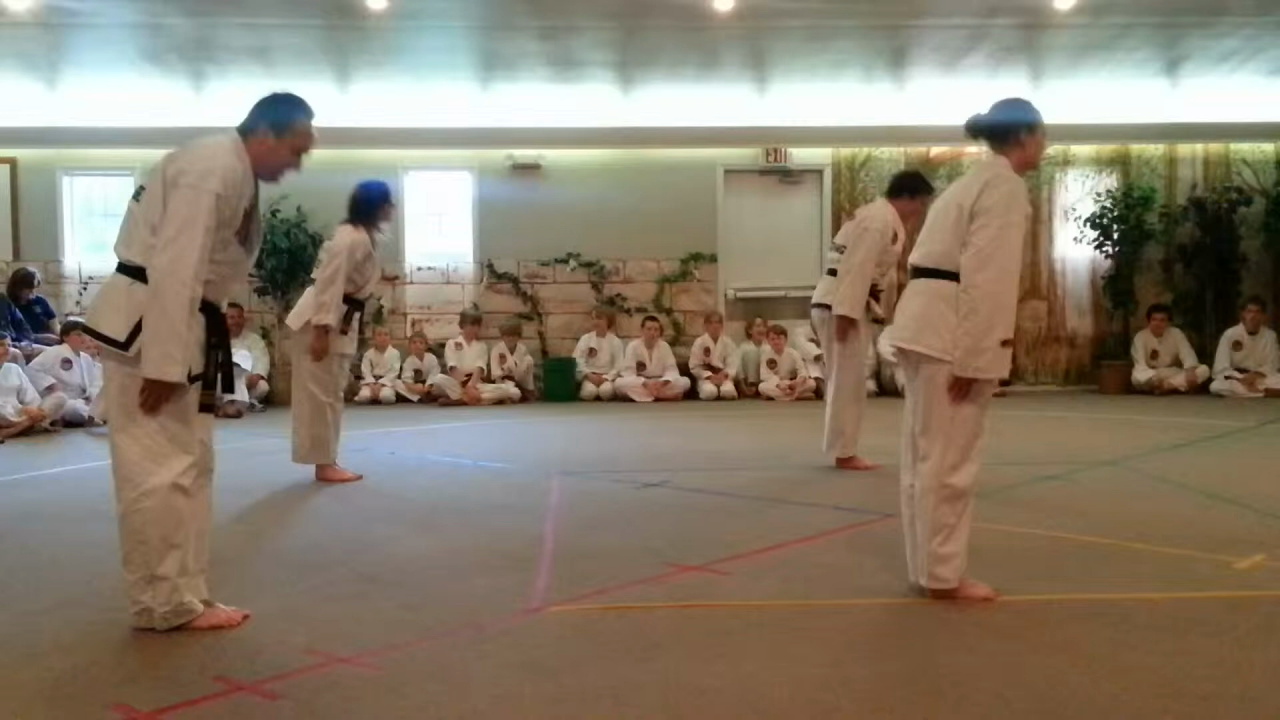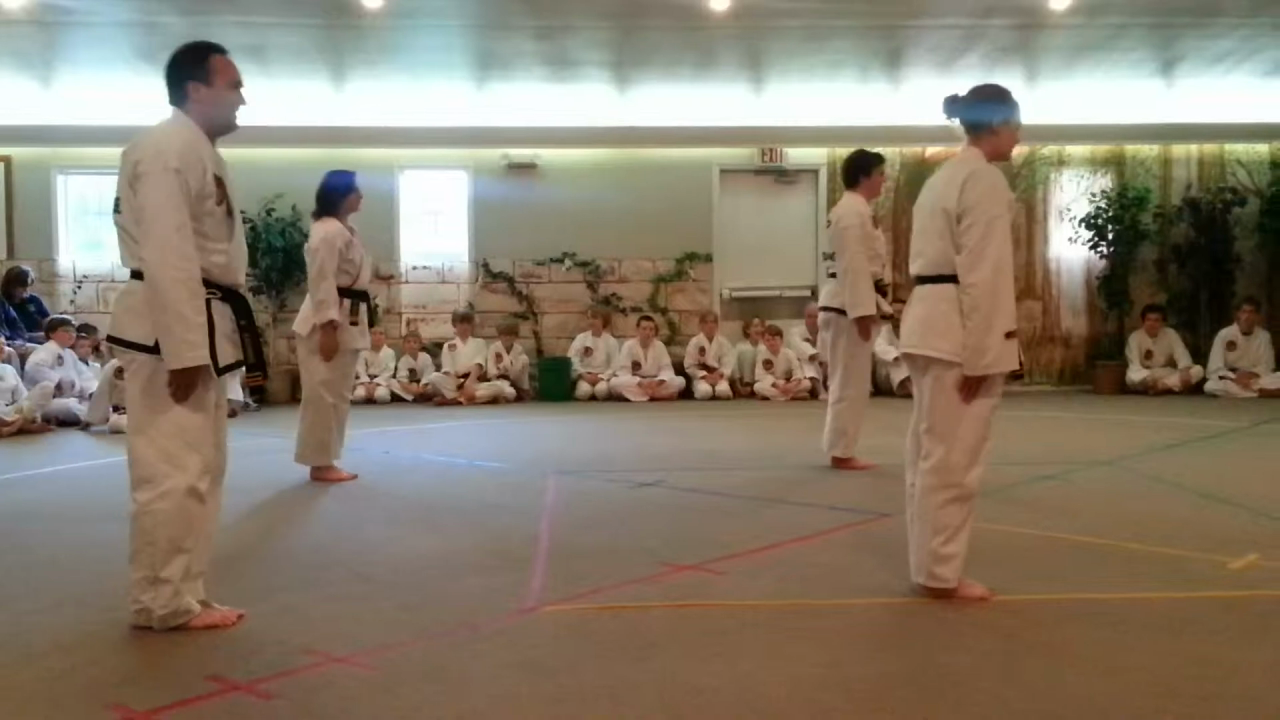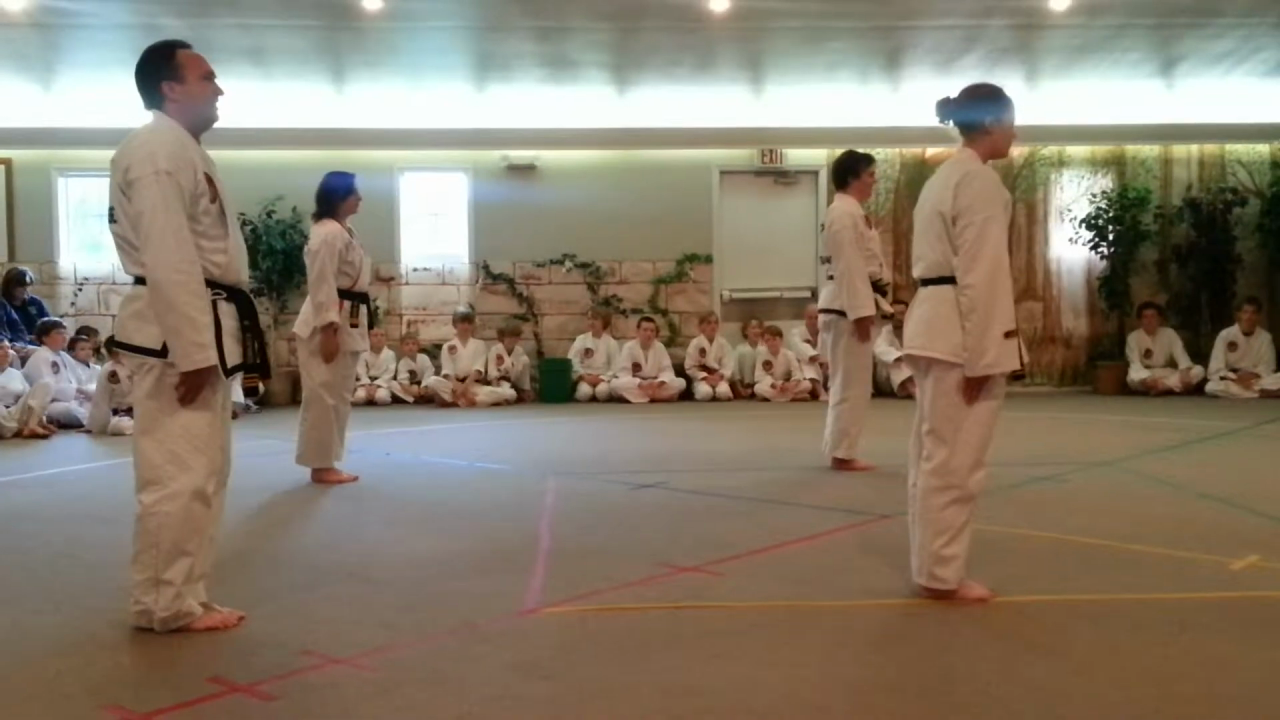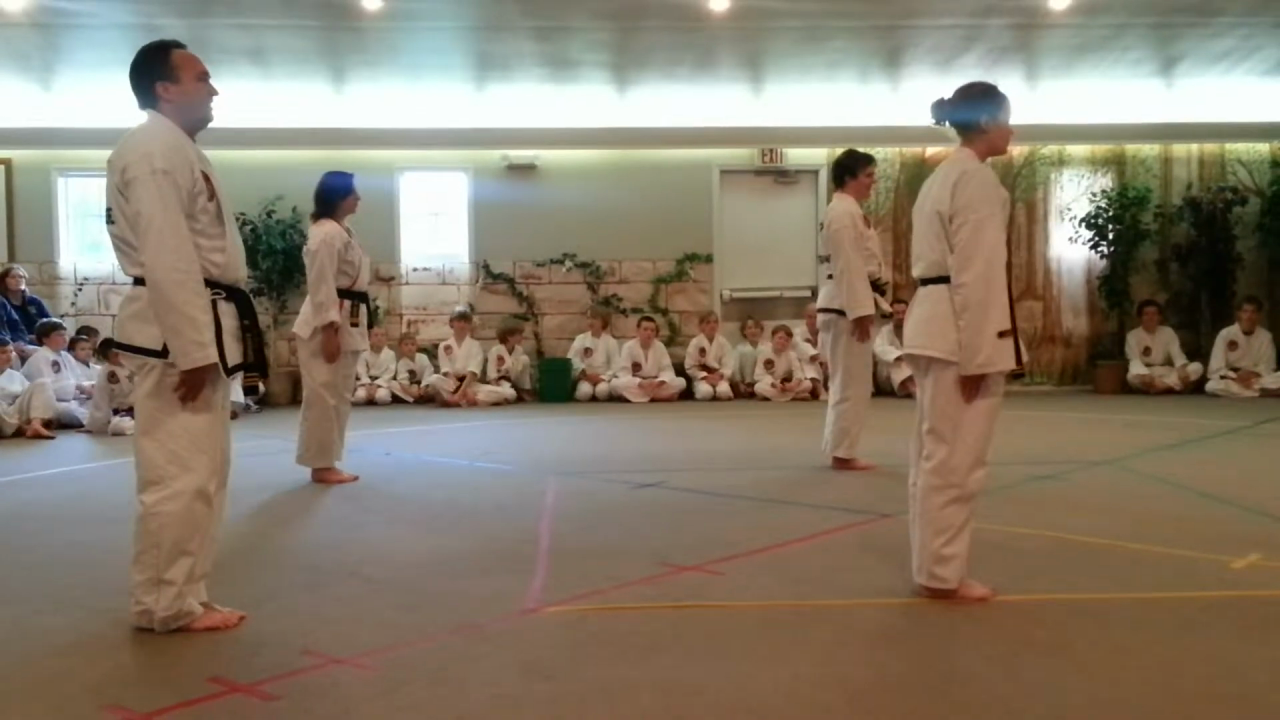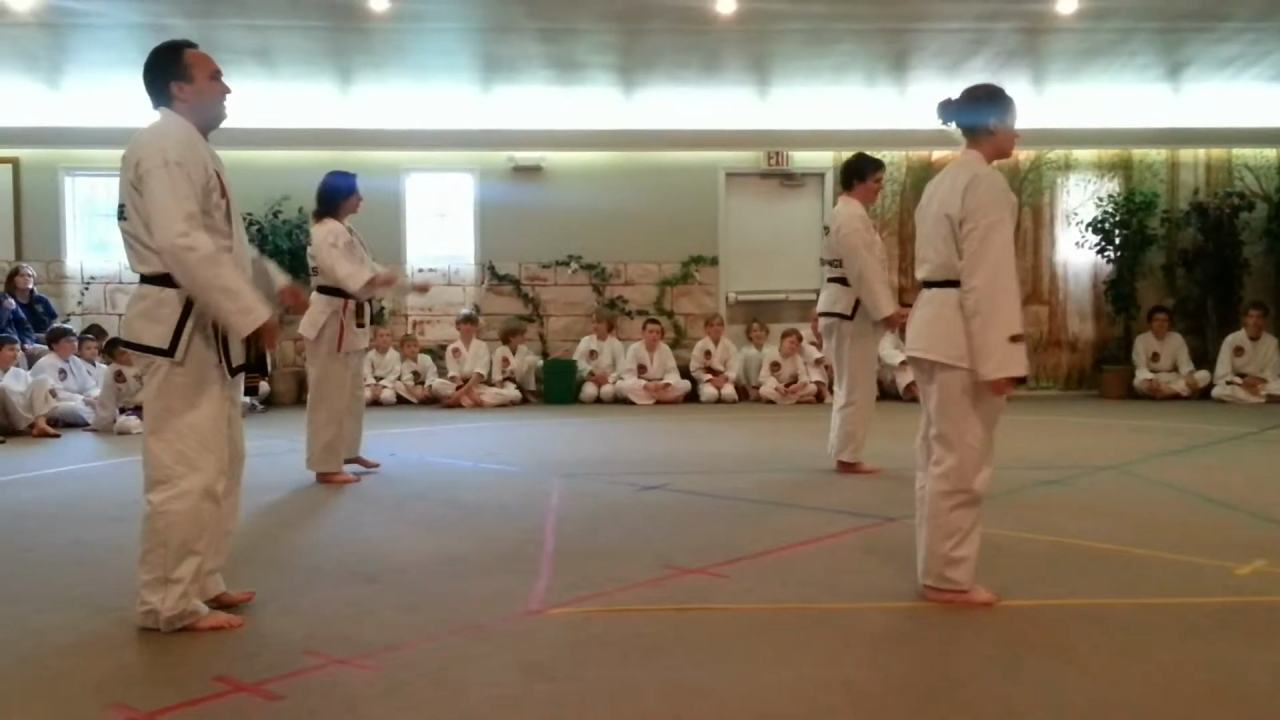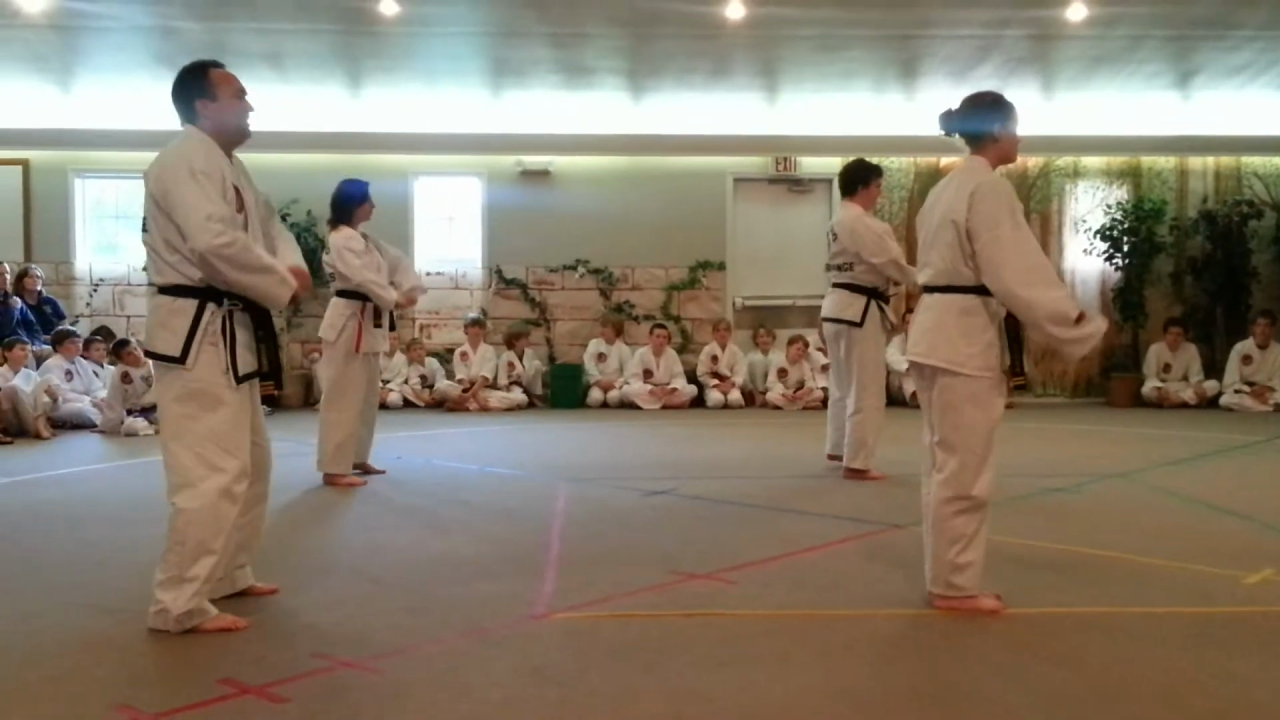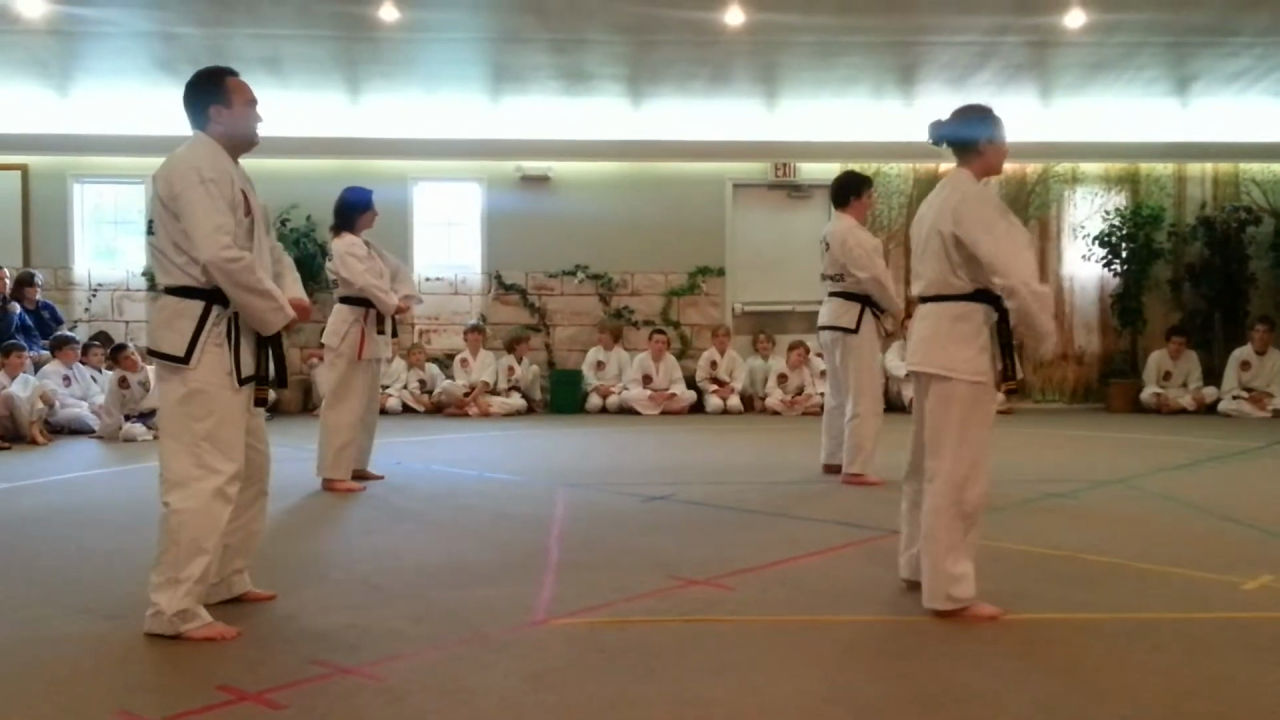
dt=0.4s
person 1, frame 1
left shoulder: (233, 174)
right shoulder: (213, 168)
right elbow: (174, 272)
left wrist: (180, 358)
right wrist: (165, 365)
left hip: (177, 330)
right hip: (146, 330)
left knee: (189, 464)
right knee: (159, 470)
left ankle: (183, 594)
right ankle: (164, 602)
person 1, frame 2
left shoulder: (197, 149)
right shoulder: (168, 148)
right elbow: (169, 258)
right wrist: (184, 352)
left hip: (200, 327)
right hip: (171, 329)
left knee: (200, 468)
right knee: (173, 472)
left ankle: (182, 594)
right ankle: (163, 603)
person 1, frame 3
left shoulder: (183, 148)
right shoulder: (156, 150)
right elbow: (169, 263)
right wrist: (193, 351)
left hip: (201, 327)
right hip: (175, 332)
left knee: (202, 471)
right knee: (178, 474)
left ankle: (180, 595)
right ankle: (164, 604)
person 1, frame 4
left shoulder: (179, 149)
right shoulder: (153, 150)
right elbow: (168, 262)
right wrist: (194, 351)
left hip: (199, 328)
right hip: (175, 332)
left knee: (202, 470)
right knee: (180, 474)
left ankle: (183, 594)
right ankle: (166, 605)
person 1, frame 5
left shoulder: (190, 147)
right shoulder: (165, 145)
left elbow: (222, 238)
right elbow: (184, 244)
left wrist: (276, 283)
right wrist: (249, 312)
left hip: (203, 327)
right hip: (180, 327)
left knee: (219, 461)
right knee: (187, 471)
left ankle: (198, 579)
right ankle: (169, 604)
person 1, frame 6
left shoulder: (229, 167)
right shoulder: (185, 161)
left elbow: (271, 228)
right elbow: (216, 244)
left wrist: (290, 268)
right wrist: (278, 286)
left hip: (230, 334)
right hip: (196, 335)
left knee: (249, 462)
right knee: (212, 472)
left ankle: (226, 573)
right ankle: (180, 604)
person 1, frame 7
left shoulder: (229, 171)
right shoulder: (194, 166)
left elbow: (266, 248)
right elbow: (222, 257)
left wrist: (292, 295)
right wrist: (278, 313)
left hip: (229, 337)
right hip: (200, 337)
left knee: (246, 466)
right knee: (203, 474)
left ankle: (224, 578)
right ankle: (174, 609)
person 2, frame 1
left shoulder: (974, 180)
right shoulder: (1006, 186)
right elbow: (987, 278)
right wrist: (974, 359)
left hip: (922, 317)
right hip: (950, 326)
left knee: (926, 452)
right knee: (948, 457)
left ankle: (930, 566)
right ankle: (943, 575)
person 2, frame 2
left shoulder: (945, 176)
right shoulder: (984, 178)
right elbow: (983, 274)
right wrist: (981, 356)
left hip: (928, 320)
right hip: (960, 328)
left knee: (931, 452)
right knee: (954, 456)
left ankle: (931, 566)
right ankle: (941, 575)
person 2, frame 3
left shoulder: (943, 177)
right shoulder: (979, 179)
right elbow: (981, 274)
right wrist: (982, 356)
left hip: (933, 322)
right hip: (962, 330)
left knee: (934, 453)
right knee: (955, 458)
left ankle: (933, 567)
right ankle: (941, 575)
person 2, frame 4
left shoulder: (942, 176)
right shoulder: (976, 177)
right elbow: (977, 274)
right wrist: (979, 353)
left hip: (933, 320)
right hip: (962, 328)
left knee: (935, 452)
right knee: (955, 456)
left ankle: (935, 566)
right ankle: (942, 574)
person 2, frame 5
left shoulder: (945, 180)
right shoulder: (985, 180)
right elbow: (988, 274)
right wrist: (1000, 355)
left hip: (932, 323)
right hip: (961, 331)
left knee: (939, 457)
right knee: (961, 462)
left ankle: (937, 571)
right ankle: (947, 579)
person 2, frame 6
left shoulder: (946, 187)
right shoulder: (988, 187)
right elbow: (1018, 276)
right wrist: (1076, 327)
left hip: (936, 328)
right hip: (964, 335)
left knee: (946, 464)
right knee: (964, 468)
left ankle: (948, 576)
right ankle: (953, 586)
person 2, frame 7
left shoulder: (938, 197)
right shoulder: (973, 198)
right elbow: (1016, 276)
right wrist: (1044, 333)
left hip: (934, 335)
right hip: (958, 342)
left knee: (931, 463)
right knee: (957, 471)
left ankle: (920, 565)
right ankle: (951, 592)
person 3, frame 1
left shoulder: (877, 216)
right shoulder: (881, 220)
right elbow: (856, 268)
right wrist: (849, 313)
left hip: (841, 302)
right hip: (841, 304)
left knee: (851, 381)
right knee: (847, 382)
left ankle: (842, 449)
right ankle: (844, 453)
person 3, frame 2
left shoulder: (851, 209)
right shoulder: (854, 211)
right elbow: (854, 265)
left wrist: (862, 308)
right wrist: (863, 310)
left hip: (844, 303)
right hip: (848, 305)
left knee: (848, 382)
right knee: (851, 383)
left ankle: (840, 449)
right ankle: (841, 452)
person 3, frame 3
left shoulder: (847, 211)
right shoulder: (846, 213)
right elbow: (850, 267)
left wrist: (861, 308)
right wrist: (861, 311)
left hip: (843, 304)
right hip: (848, 306)
left knee: (847, 382)
right knee: (852, 384)
left ankle: (839, 449)
right ankle: (842, 453)
person 3, frame 4
left shoulder: (845, 210)
right shoulder: (845, 212)
right elbow: (849, 266)
left wrist: (861, 307)
right wrist: (860, 311)
left hip: (841, 303)
right hip: (846, 304)
left knee: (847, 382)
right knee: (852, 383)
left ankle: (839, 448)
right ankle: (842, 453)
person 3, frame 5
left shoulder: (846, 213)
right shoulder: (852, 217)
right elbow: (863, 269)
left wrist: (882, 306)
right wrist: (886, 309)
left hip: (839, 303)
right hip: (850, 307)
left knee: (850, 383)
right knee: (858, 386)
left ankle: (843, 450)
right ankle: (847, 457)
person 3, frame 6
left shoulder: (842, 219)
right shoulder: (860, 222)
right elbow: (890, 259)
left wrist: (897, 278)
right wrist: (914, 278)
left hip: (839, 305)
right hip: (858, 310)
left knee: (844, 386)
right knee: (866, 392)
left ankle: (839, 448)
right ankle: (856, 463)
person 3, frame 7
left shoulder: (833, 231)
right shoulder: (852, 232)
right elbow: (875, 277)
left wrist: (884, 305)
right wrist: (895, 306)
left hip: (835, 315)
right hip: (853, 318)
left knee: (839, 393)
right knee: (864, 398)
left ankle: (833, 458)
right ankle: (855, 468)
person 4, frame 1
left shoulder: (366, 237)
right shoulder: (350, 239)
right elbow: (328, 285)
right wrist: (321, 332)
left hip: (340, 323)
right hip: (321, 322)
left knee: (332, 394)
right knee: (319, 393)
left ankle: (327, 461)
right ankle: (323, 464)
person 4, frame 2
left shoulder: (346, 230)
right shoulder: (327, 232)
right elbow: (321, 283)
left wrist: (363, 325)
right wrist: (328, 329)
left hip: (347, 320)
right hip: (328, 321)
left knee: (338, 395)
right knee: (323, 394)
left ankle: (325, 461)
right ankle: (320, 465)
person 4, frame 3
left shoulder: (345, 231)
right shoulder: (327, 234)
right elbow: (321, 286)
left wrist: (364, 326)
right wrist: (328, 331)
left hip: (347, 323)
right hip: (328, 323)
left knee: (339, 396)
right knee: (324, 396)
left ankle: (326, 463)
right ankle: (320, 466)
person 4, frame 4
left shoulder: (343, 232)
right shoulder: (326, 234)
right elbow: (321, 286)
left wrist: (360, 326)
right wrist: (330, 330)
left hip: (346, 323)
right hip: (327, 324)
left knee: (338, 396)
right knee: (324, 396)
left ankle: (326, 462)
right ankle: (321, 466)
person 4, frame 5
left shoulder: (345, 232)
right shoulder: (326, 231)
left elbow: (366, 267)
right elbow: (340, 268)
left wrist: (408, 285)
right wrist: (370, 281)
left hip: (348, 320)
right hip: (330, 319)
left knee: (353, 391)
right knee: (329, 394)
left ankle: (348, 451)
right ankle: (326, 466)
person 4, frame 6
left shoulder: (365, 239)
right shoulder: (342, 238)
left elbow: (397, 262)
right elbow: (363, 277)
left wrist: (408, 290)
right wrist: (392, 300)
left hip: (368, 324)
right hip: (349, 322)
left knee: (367, 396)
right knee: (343, 396)
left ankle: (356, 458)
right ankle: (334, 468)
person 4, frame 7
left shoulder: (366, 246)
right shoulder: (345, 245)
left elbow: (398, 271)
right elbow: (366, 281)
left wrist: (405, 298)
right wrist: (393, 305)
left hip: (370, 329)
right hip: (351, 328)
left knee: (367, 401)
right knee: (344, 401)
left ankle: (355, 465)
right ankle: (333, 474)
